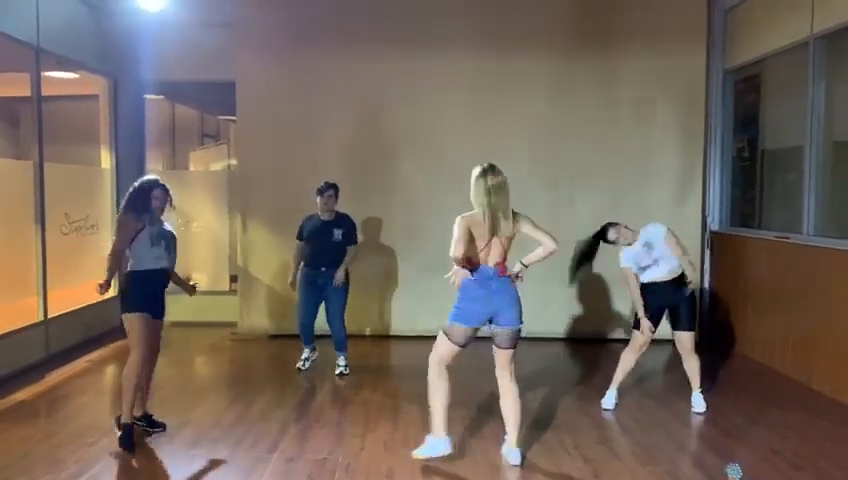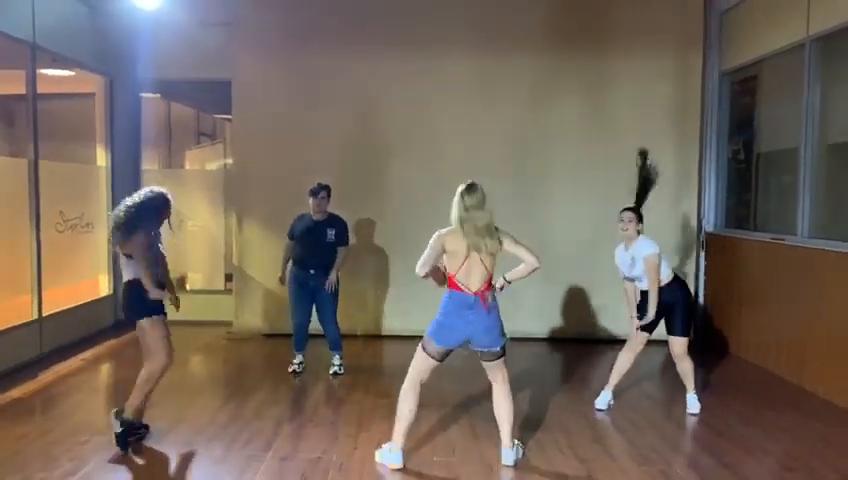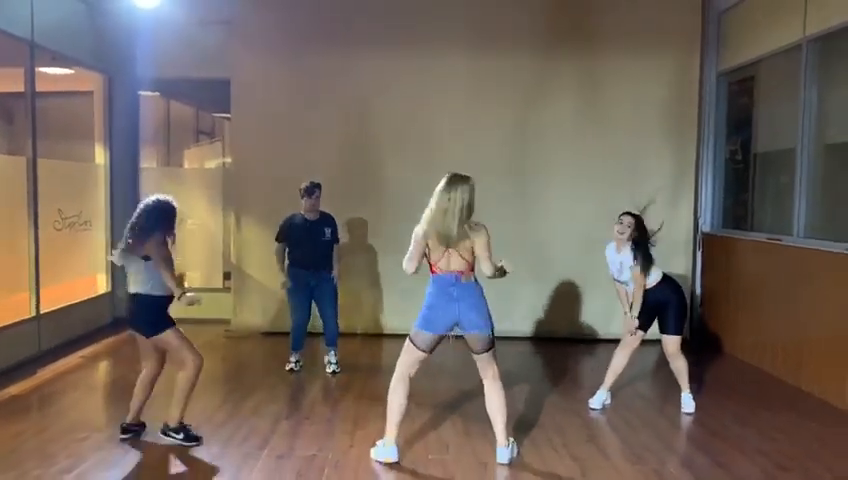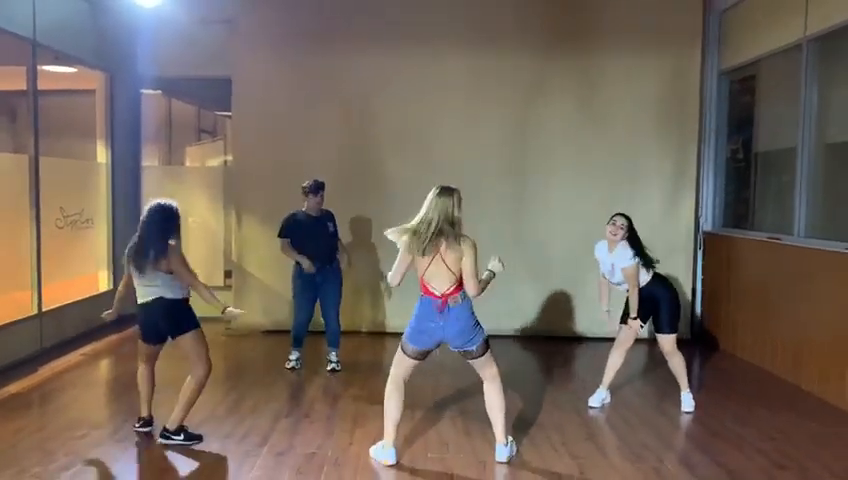
dt=0.2s
person 1, frame 1
left shoulder: (467, 220)
right shoulder: (515, 219)
left elbow: (457, 252)
right elbow: (551, 245)
left wrist: (461, 268)
right wrist: (521, 266)
left hip: (475, 295)
right hip: (506, 295)
left knee: (437, 364)
right knee: (505, 373)
left ankle: (438, 438)
right ankle: (512, 447)
person 1, frame 2
left shoulder: (445, 237)
right shoulder: (497, 237)
left elbow: (422, 269)
right elbow: (532, 262)
left wrist: (439, 275)
right wrist: (505, 280)
left hip: (453, 314)
right hip: (486, 317)
left knee: (413, 379)
right knee: (500, 380)
left ankle: (394, 451)
right ankle: (509, 449)
person 1, frame 3
left shoulder: (426, 227)
right shoulder: (477, 230)
left elbow: (409, 267)
right elbow: (489, 271)
right wrist: (500, 270)
left hip: (439, 301)
right hip: (471, 299)
left knee: (403, 372)
right knee: (490, 374)
left ankle: (388, 446)
right ankle: (504, 446)
person 1, frame 4
left shoulder: (413, 239)
right shoulder: (465, 244)
left elbow: (393, 280)
right elbow: (473, 289)
left wrist: (406, 252)
right wrist: (493, 271)
left hip: (426, 319)
right hip: (459, 319)
left knee: (397, 377)
right knee: (490, 376)
left ankle: (387, 448)
right ankle: (502, 446)
person 2, frame 1
left shoulder: (164, 227)
right shoulder: (132, 220)
right elbow: (117, 251)
left wrist: (184, 284)
right wrist: (108, 279)
left hip: (156, 289)
right hip: (137, 287)
left knee: (151, 354)
right knee: (139, 354)
left ankle: (141, 413)
right ankle: (125, 421)
person 2, frame 2
left shoulder: (147, 233)
right shoulder: (140, 233)
left elbow: (158, 266)
right elbow: (142, 261)
left wrist: (171, 291)
right wrist: (154, 289)
left hip: (146, 297)
right hip: (142, 296)
left knee: (153, 359)
right knee: (162, 357)
left ankle: (132, 420)
right ankle: (126, 414)
person 2, frame 3
left shoulder: (134, 239)
right shoulder: (155, 238)
right elbow: (163, 267)
right wrist: (181, 293)
left hip: (140, 306)
right hip: (149, 307)
left knee: (152, 364)
right knee: (192, 362)
left ankle: (131, 422)
right ankle: (173, 425)
person 2, frame 4
left shoulder: (135, 250)
right shoulder: (169, 250)
left elbow: (125, 286)
right elbow: (193, 282)
left wrist: (115, 311)
right wrist: (222, 307)
left hip: (147, 313)
right hip: (175, 311)
left knee: (145, 362)
right knee: (201, 368)
left ankle: (144, 418)
right ankle: (172, 428)
person 3, frame 1
left shoulder: (655, 231)
right shoulder: (625, 255)
left elbow: (680, 253)
right elbow: (634, 288)
left wrist: (690, 271)
right wrist: (642, 317)
left hip: (679, 290)
right hip: (650, 294)
left knee: (686, 348)
right knee: (636, 345)
left ankle: (696, 395)
right ankle: (612, 392)
person 3, frame 2
left shoulder: (647, 246)
right shoulder: (619, 253)
left elbow: (654, 282)
right elbow: (629, 286)
left wrist: (652, 311)
right wrist: (634, 317)
left hip: (674, 296)
right hip: (648, 296)
left knee: (679, 353)
right knee: (632, 346)
left ankle: (691, 396)
right ankle: (607, 392)
person 3, frame 3
left shoulder: (635, 254)
right shoulder: (610, 250)
left elbow: (638, 288)
right elbow: (620, 284)
left wrist: (634, 317)
right wrist: (627, 312)
left hip: (668, 296)
right hip: (643, 300)
left knee: (672, 351)
right knee: (625, 344)
left ankle: (686, 395)
right ankle: (603, 392)
person 3, frame 4
left shoulder: (626, 254)
right shoulder: (600, 248)
left elbow: (633, 288)
right elbow: (604, 279)
left wrist: (633, 317)
right wrist: (605, 307)
left hip: (661, 294)
right hip: (639, 297)
left knee: (668, 349)
right knee: (621, 343)
left ankle: (686, 393)
right ankle: (602, 391)
person 4, frame 1
left shoulder: (345, 222)
right shoulder: (308, 222)
left elbow: (351, 249)
right elbow: (299, 247)
left wrist: (342, 268)
right wrist: (293, 273)
left hip: (334, 276)
right hip: (309, 275)
left knee: (336, 319)
right knee: (304, 318)
left ankle: (341, 359)
right ankle: (309, 350)
person 4, frame 2
left shoulder: (338, 223)
right shoulder: (299, 221)
left elbow: (342, 251)
right elbow: (289, 246)
left wrist: (334, 273)
right wrist: (283, 270)
left hip: (325, 278)
right hip: (299, 276)
left knee: (328, 320)
right knee: (299, 321)
left ankle: (337, 358)
right ankle: (298, 358)
person 4, frame 3
left shoulder: (328, 221)
right shoulder: (290, 222)
left elbow: (334, 247)
right elbow: (280, 249)
left wrist: (336, 267)
right wrist: (284, 274)
left hip: (324, 276)
right hip: (298, 276)
left knee: (330, 316)
right knee: (299, 319)
left ankle: (332, 355)
right ankle: (295, 356)
person 4, frame 4
left shoulder: (329, 216)
right shoulder: (293, 220)
right elbow: (284, 246)
left wrist: (343, 252)
right wrist: (301, 259)
left hip: (331, 272)
right hip: (305, 274)
left knee: (332, 316)
right knee: (302, 316)
left ankle: (333, 355)
right ankle: (295, 353)
